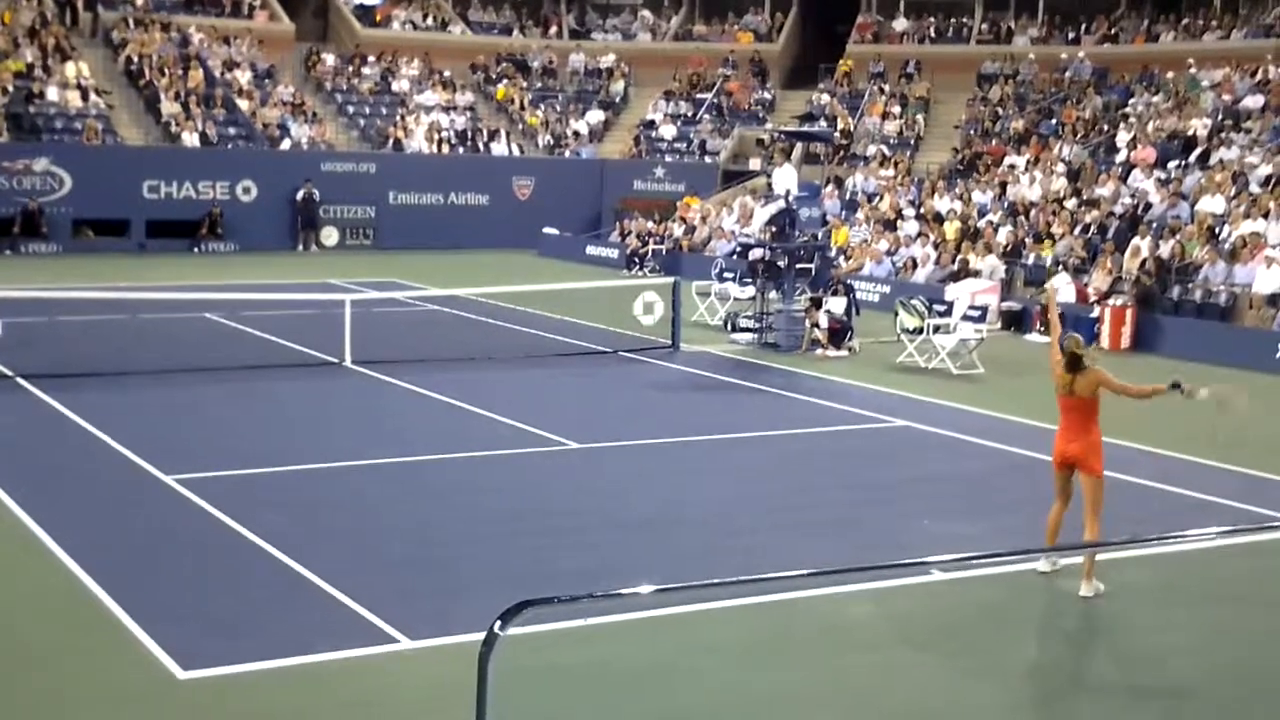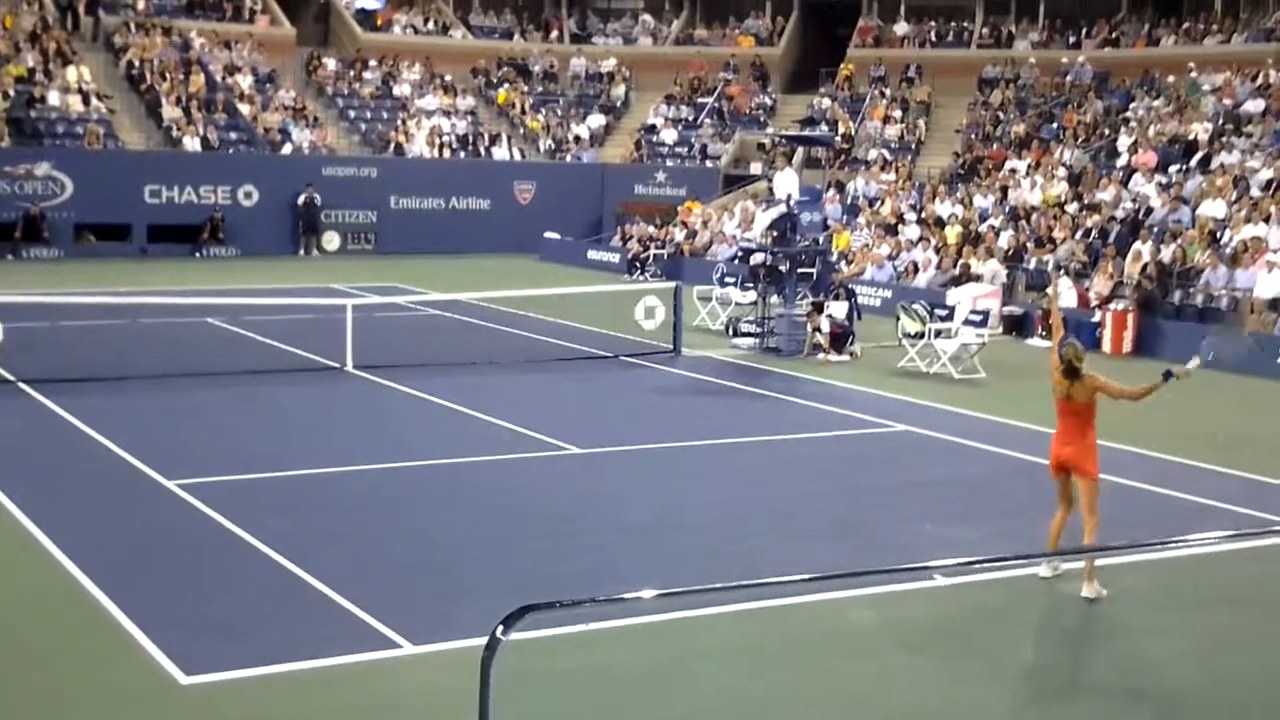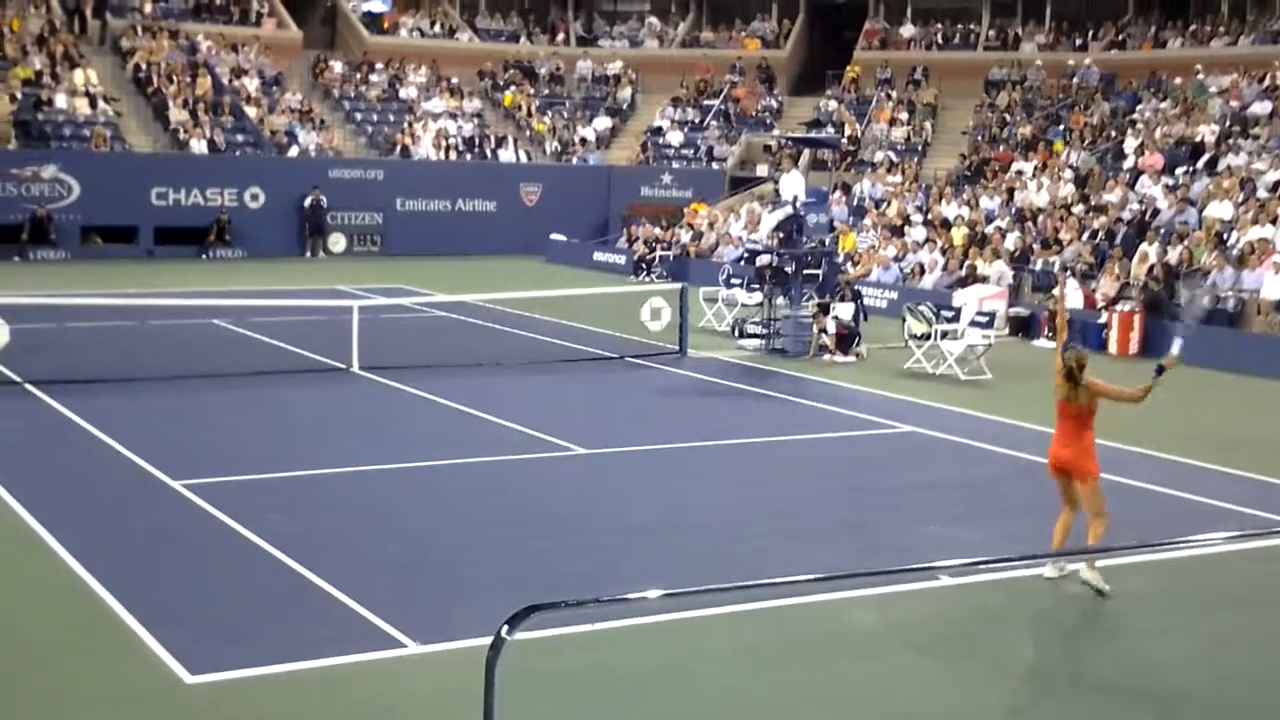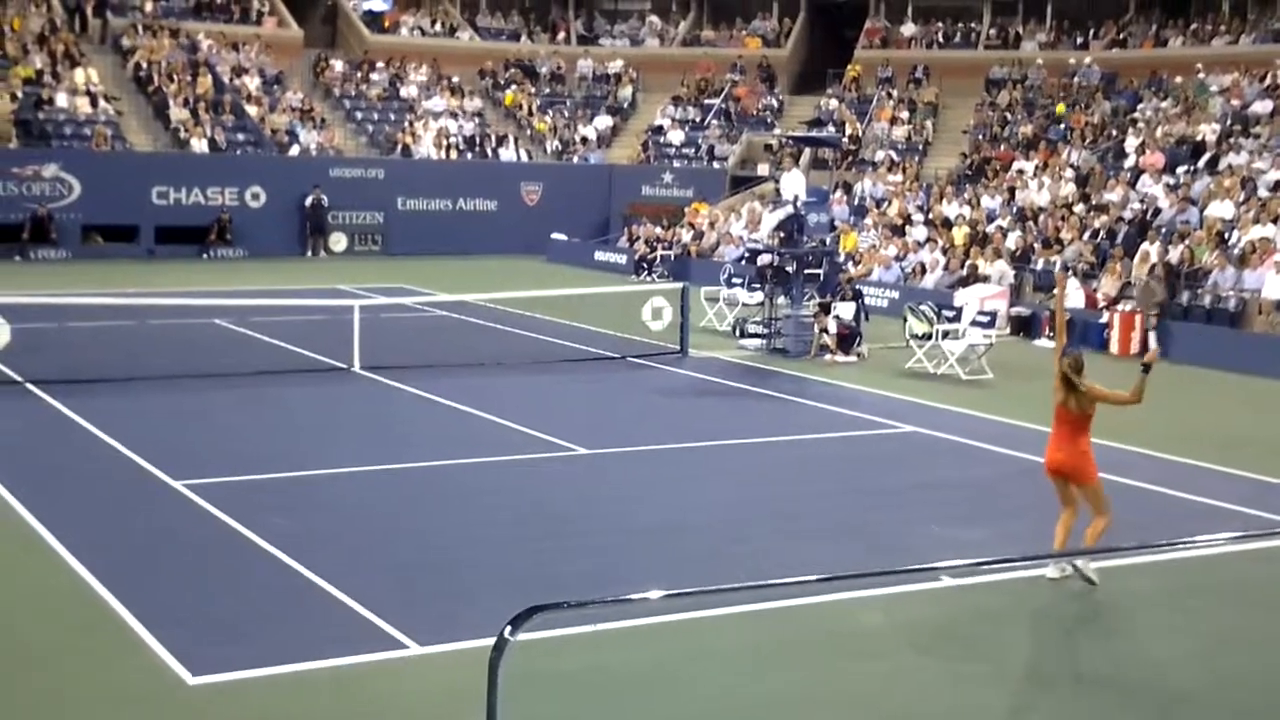
dt=0.1s
person 1, frame 1
left shoulder: (1058, 372)
right shoulder: (1094, 376)
left elbow: (1055, 335)
right elbow: (1136, 392)
left wrist: (1052, 305)
right wrist: (1171, 387)
left hip: (1063, 447)
right hip: (1087, 450)
left knee: (1061, 502)
right knee: (1092, 518)
left ankle: (1047, 557)
right ankle: (1087, 581)
person 1, frame 2
left shoulder: (1056, 375)
right shoulder: (1090, 382)
left elbow: (1055, 334)
right elbow: (1136, 394)
left wrist: (1053, 302)
right wrist: (1166, 377)
left hip: (1059, 451)
right hip: (1082, 454)
left knee: (1065, 507)
right knee: (1091, 521)
left ankle: (1049, 561)
right ankle: (1089, 582)
person 1, frame 3
left shoulder: (1060, 378)
right shoulder: (1091, 388)
left elbow: (1060, 331)
right elbow: (1136, 397)
left wrist: (1061, 295)
right wrist: (1159, 371)
left hip: (1057, 453)
right hip: (1080, 457)
left knee: (1070, 508)
right knee: (1099, 518)
left ankle: (1054, 563)
right ankle: (1089, 567)
person 1, frame 4
left shoulder: (1060, 382)
right shoulder: (1089, 393)
left elbow: (1060, 336)
right elbow: (1135, 398)
left wrist: (1059, 297)
right wrist: (1146, 367)
left hip: (1053, 457)
right hip: (1077, 459)
left knee: (1069, 508)
right knee: (1102, 514)
left ankle: (1057, 563)
right ankle: (1082, 559)
